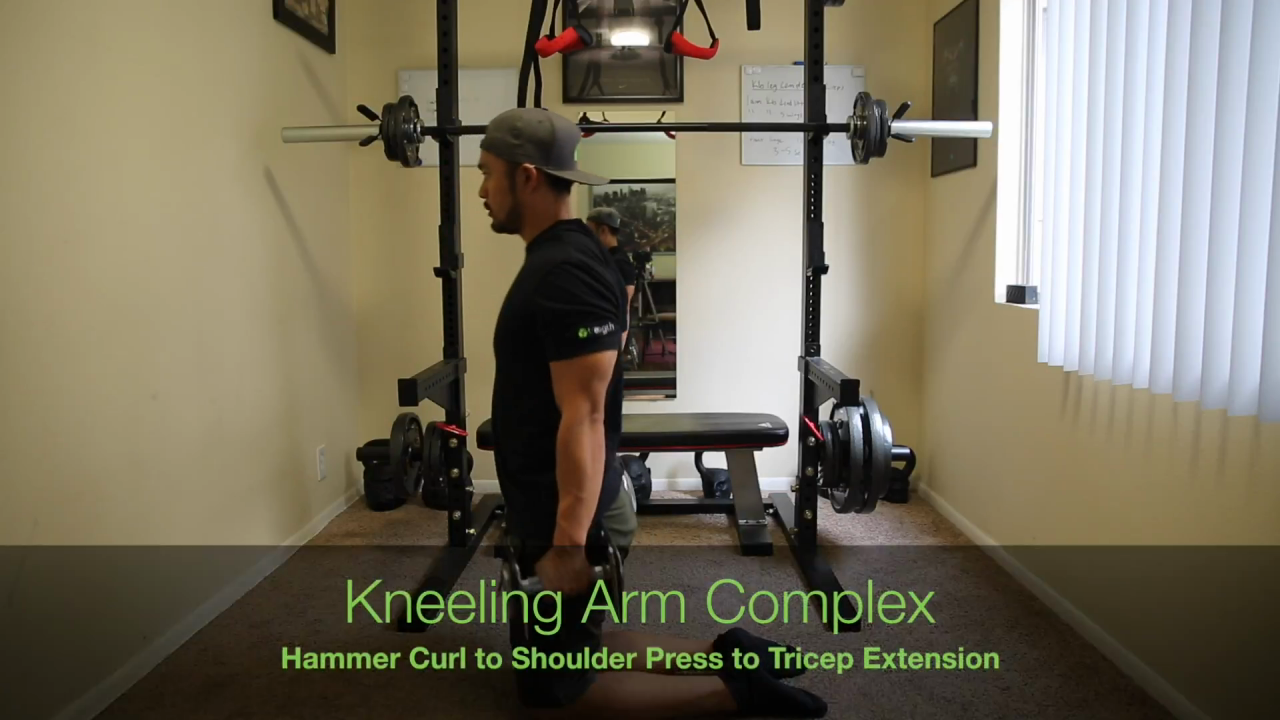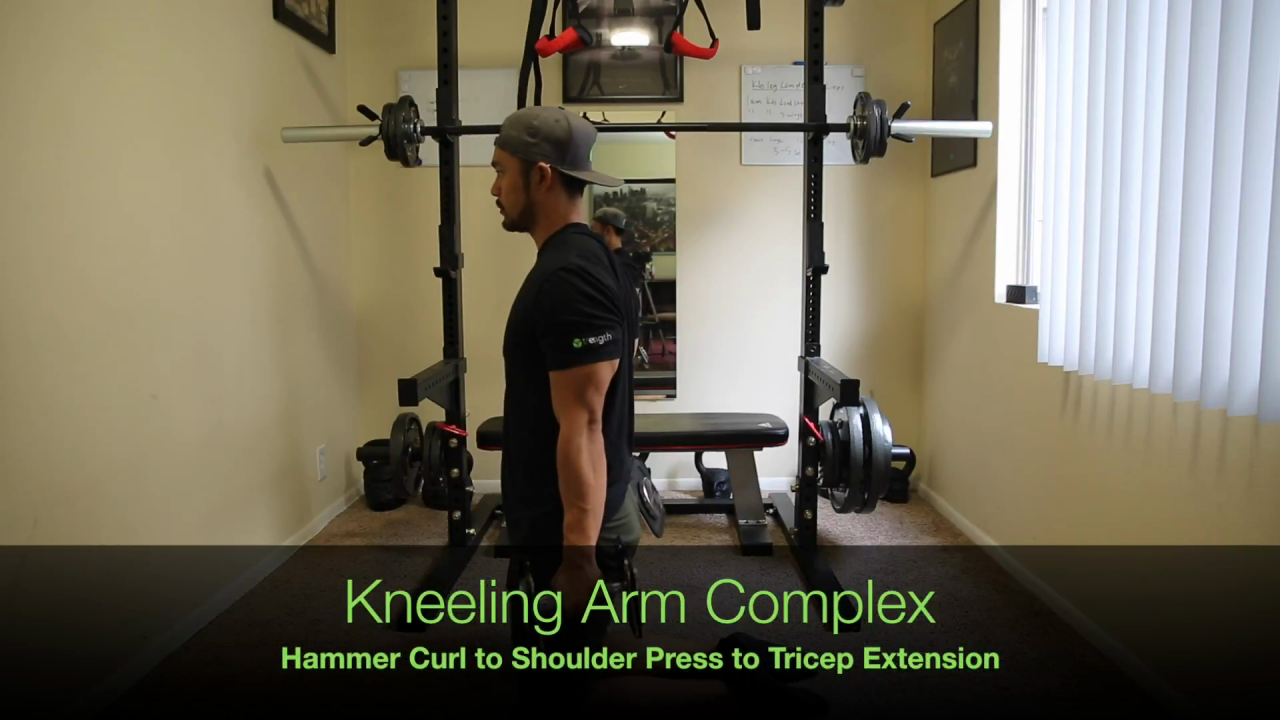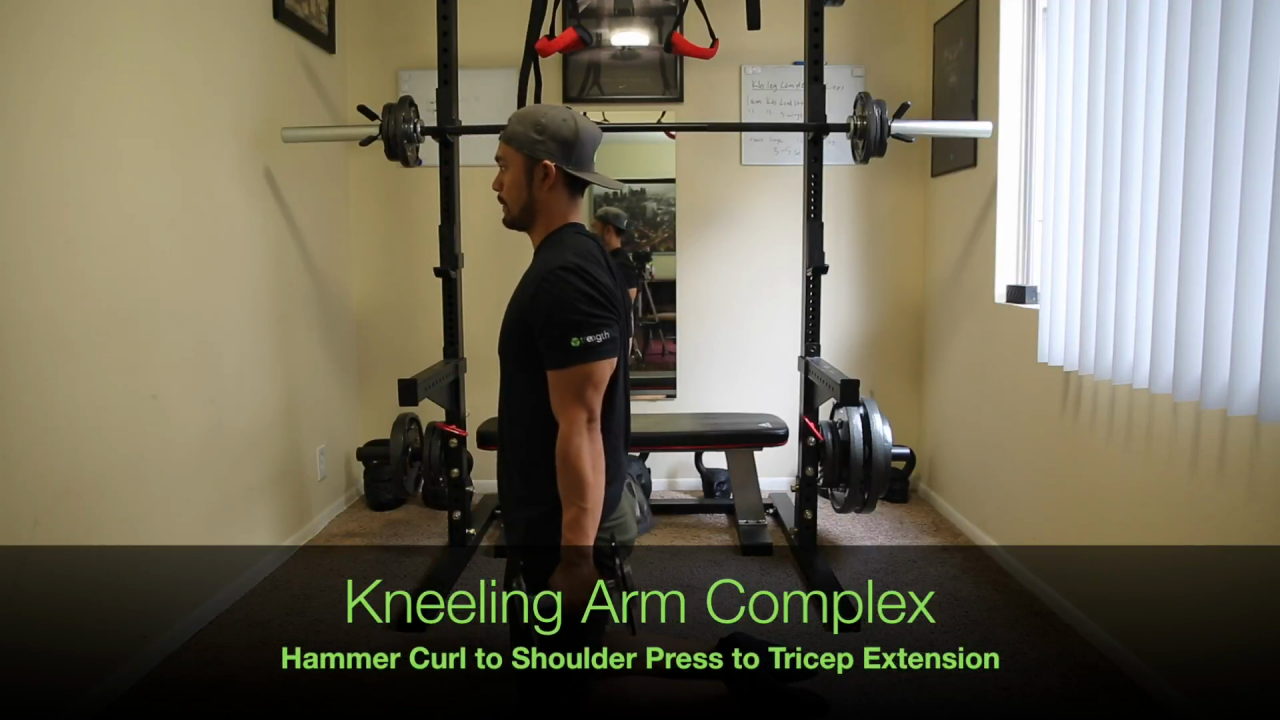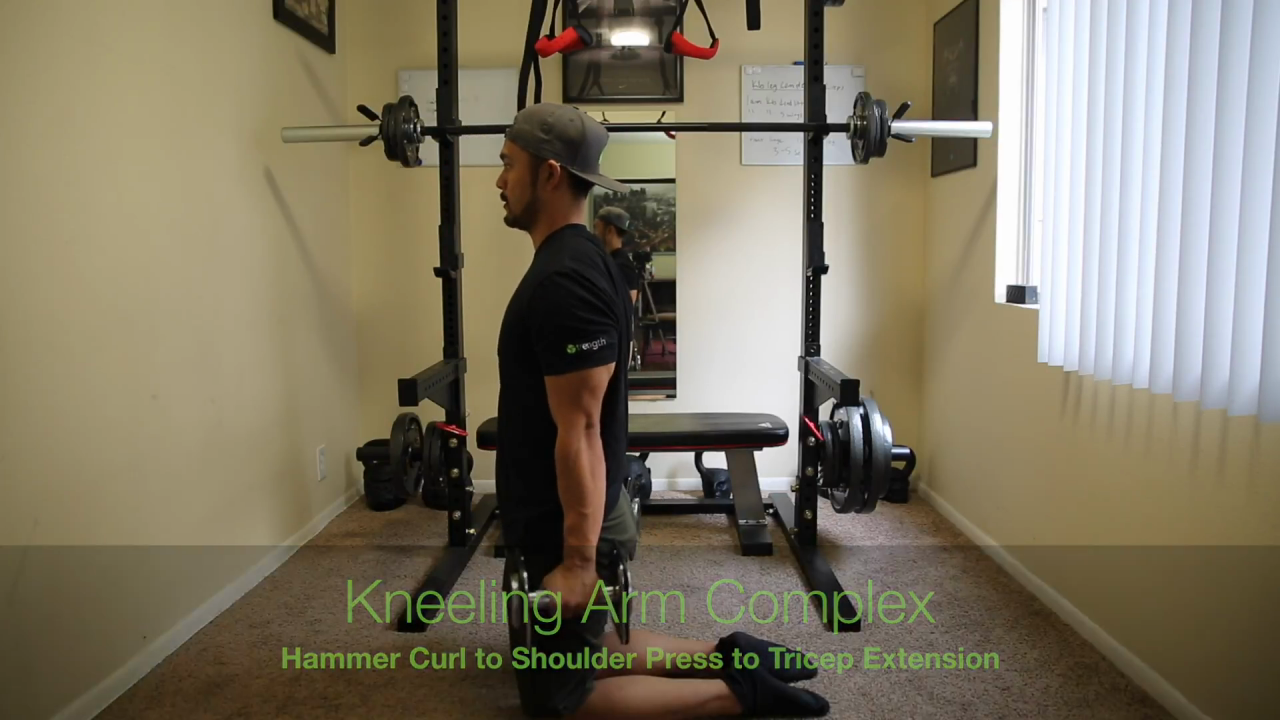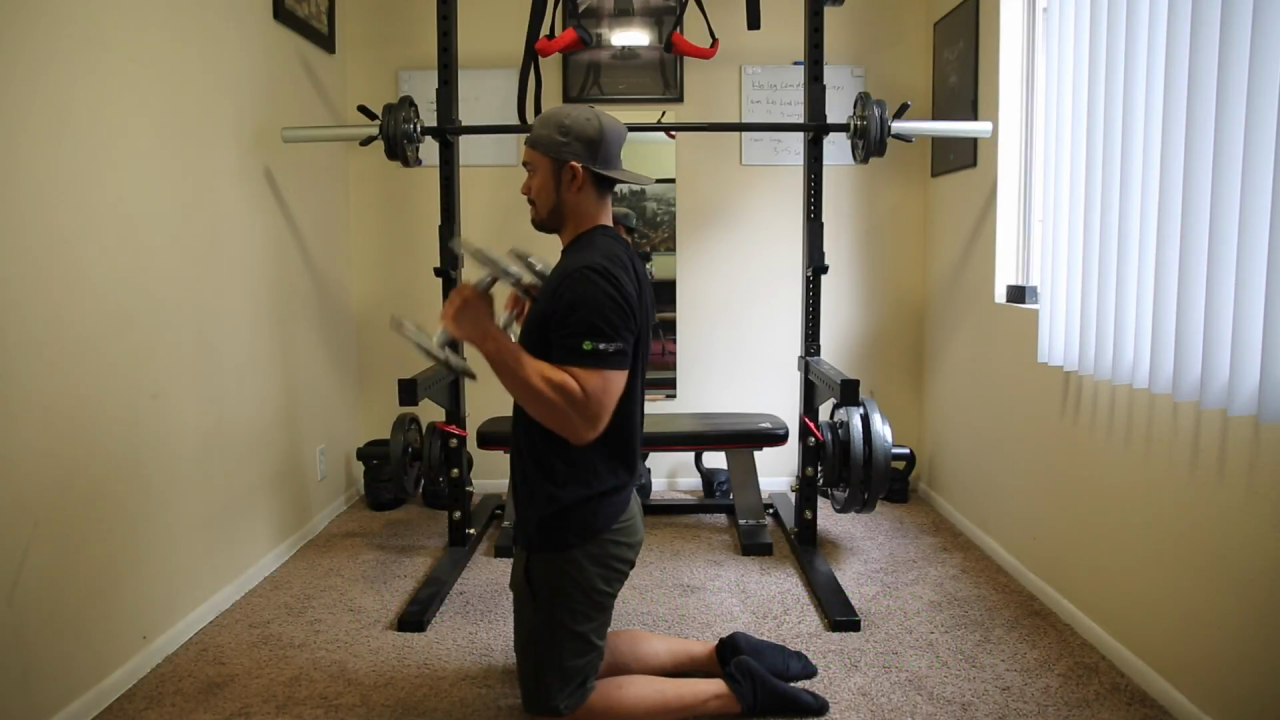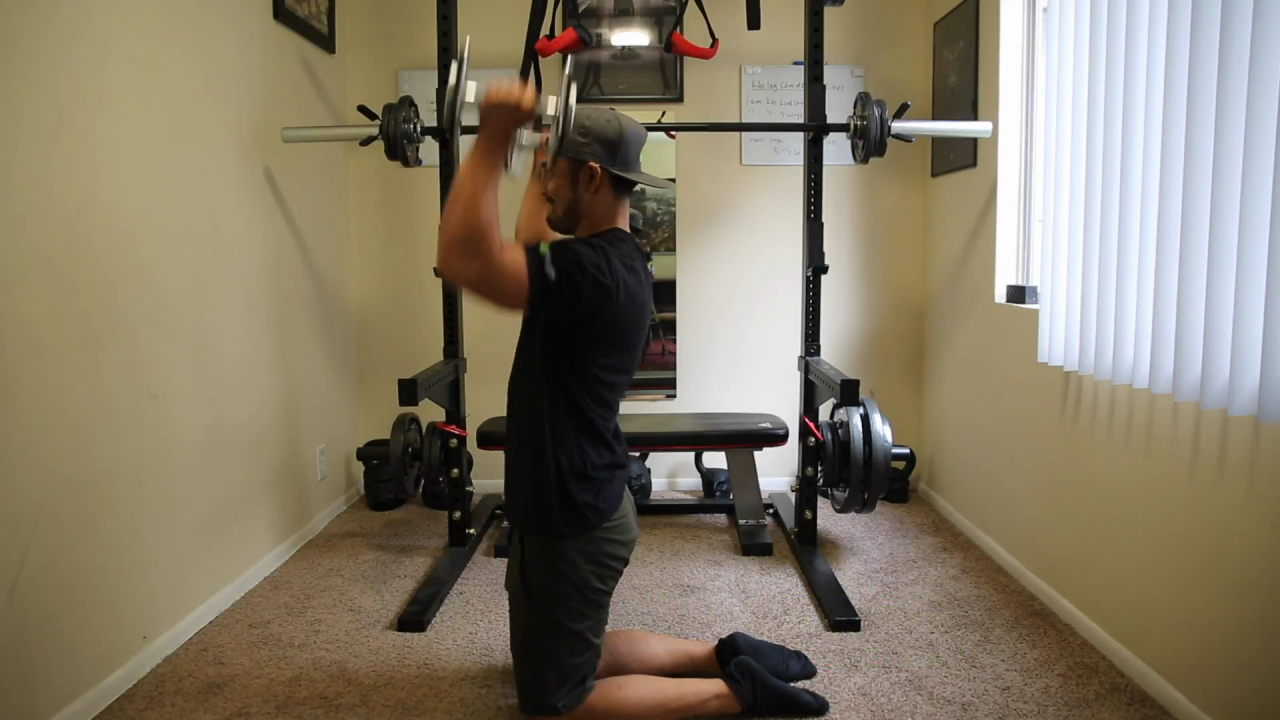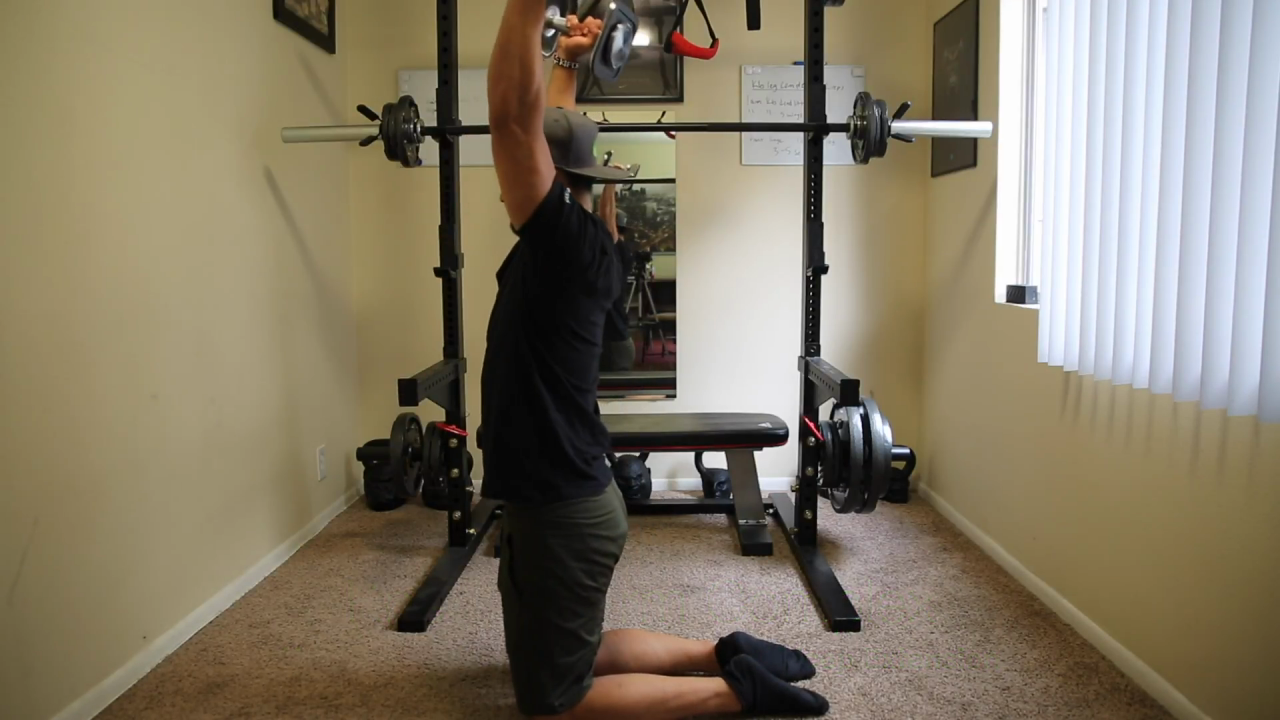
dt=0.7s
person 1, frame 1
left shoulder: (567, 272)
right shoulder: (556, 260)
left elbow: (584, 415)
left wrist: (570, 545)
left hip: (573, 517)
right hip: (554, 510)
right knee: (572, 649)
right ankle: (724, 653)
person 1, frame 2
left shoulder: (568, 279)
right shoulder: (576, 261)
left elbow: (581, 426)
left wrist: (578, 558)
left hip: (575, 528)
right hip: (562, 520)
right knee: (587, 652)
right ankle: (727, 658)
person 1, frame 3
left shoulder: (564, 279)
right shoulder: (571, 263)
left elbow: (580, 425)
left wrist: (577, 555)
left hip: (566, 528)
right hip: (557, 519)
right knee: (583, 652)
right ankle: (729, 658)
person 1, frame 4
left shoulder: (563, 281)
right shoulder: (574, 262)
left elbow: (580, 430)
left wrist: (578, 561)
left hip: (561, 530)
right hip: (564, 519)
right knee: (577, 652)
right ankle: (723, 656)
person 1, frame 5
left shoulder: (591, 276)
right shoulder: (599, 260)
left elbow: (583, 415)
left wrist: (486, 334)
right wrist: (533, 320)
left hip: (576, 526)
right hip: (583, 512)
right knee: (576, 654)
right ankle: (724, 655)
person 1, frame 6
left shoulder: (592, 270)
right shoulder: (610, 258)
left elbow: (463, 257)
right elbow: (530, 247)
left wrist: (491, 143)
right wrist: (539, 156)
left hip: (568, 522)
right hip: (581, 506)
right knee: (573, 654)
right ankle: (725, 655)
person 1, frame 7
left shoulder: (565, 242)
right shoulder: (575, 244)
left elbow: (513, 117)
right elbow: (543, 133)
right wrist: (567, 62)
left hip: (559, 512)
right hip: (571, 497)
right knee: (570, 654)
right ankle: (726, 654)
